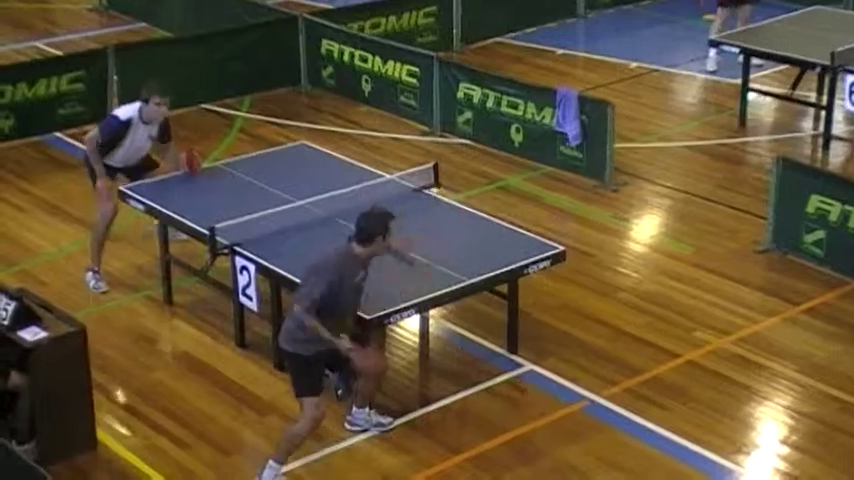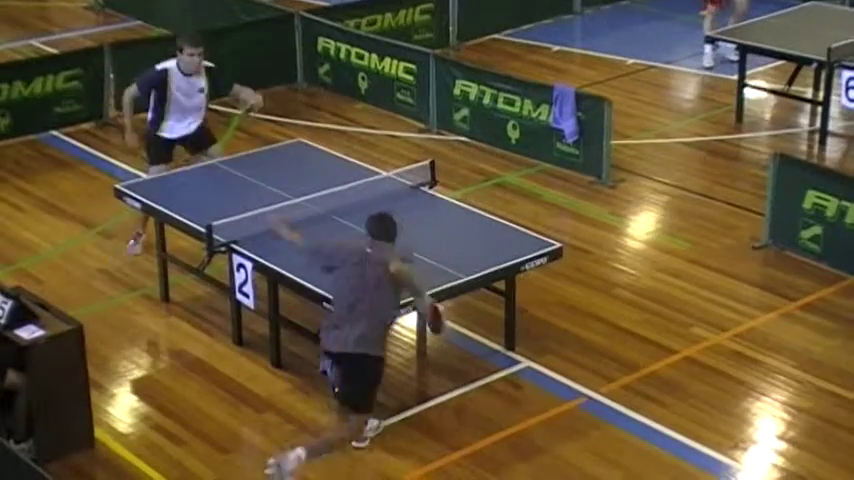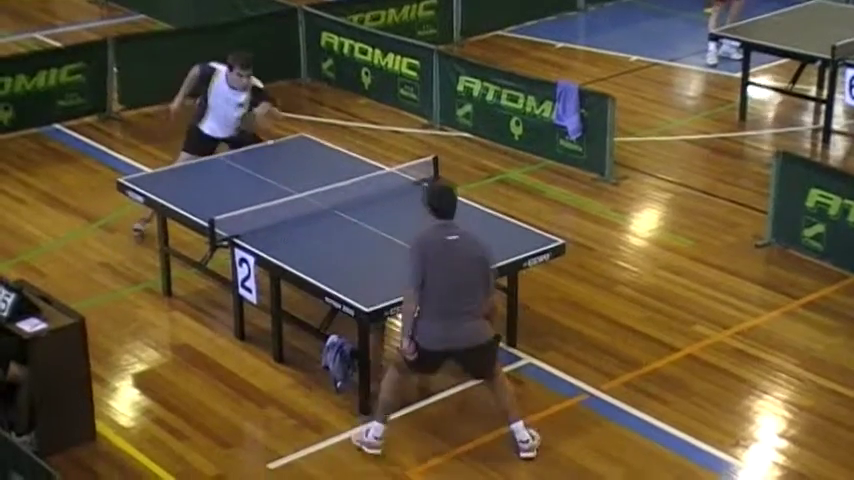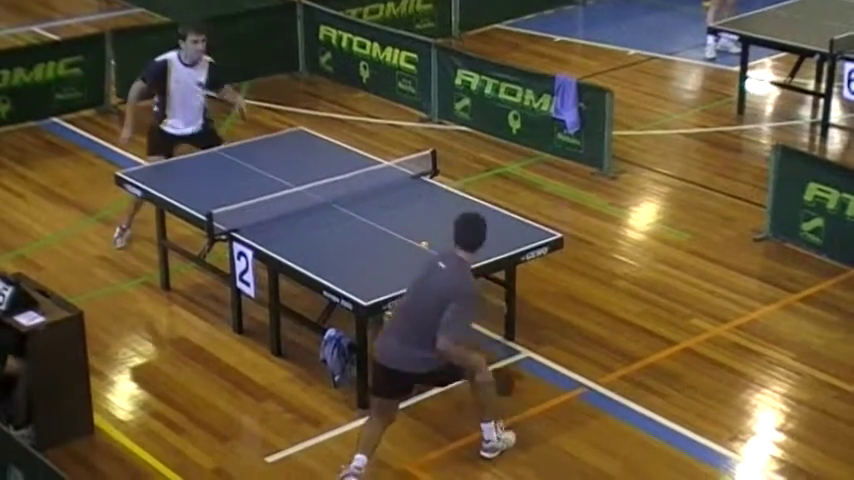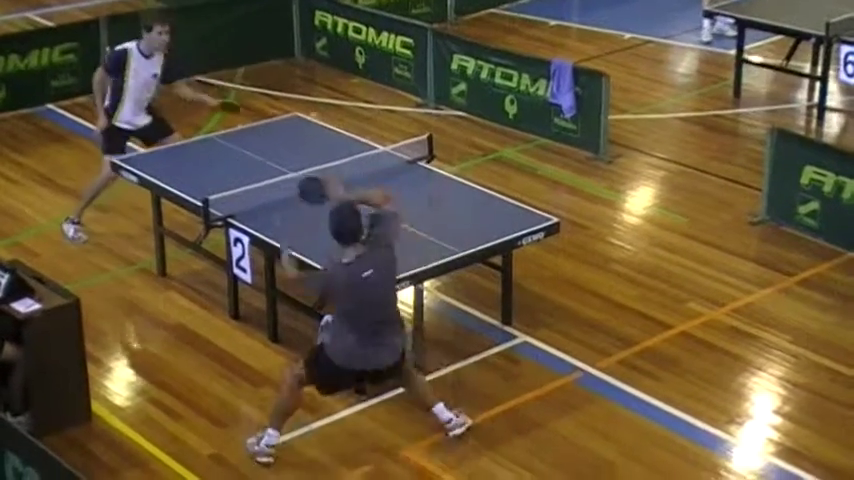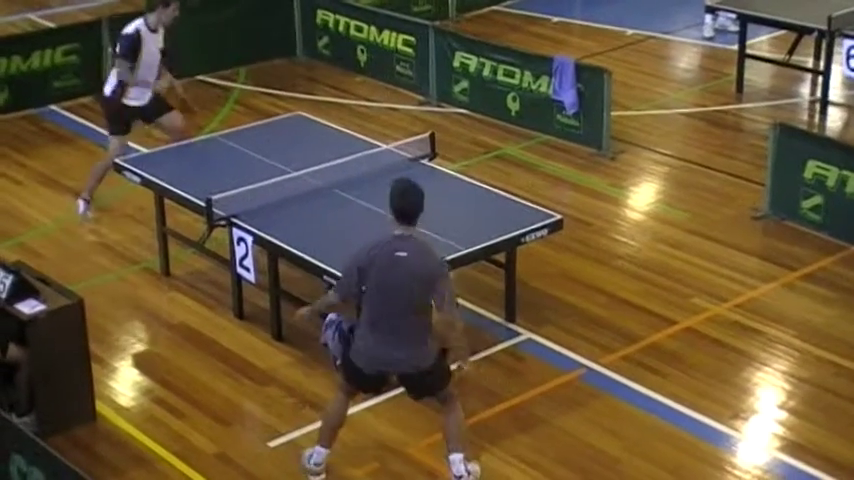
dt=0.5s
person 1, frame 1
left shoulder: (363, 251)
right shoulder: (335, 265)
left elbow: (387, 247)
right elbow: (299, 309)
left wrist: (407, 259)
right wrist: (335, 341)
left hip: (337, 333)
right hip: (303, 343)
left knee: (376, 366)
right knee: (313, 415)
left ankle: (359, 415)
person 1, frame 2
left shoulder: (346, 251)
right shoulder: (394, 255)
left elbow: (308, 247)
right elbow: (396, 269)
left wrist: (285, 231)
right wrist: (421, 295)
left hip: (334, 339)
right hip: (361, 347)
right knee: (352, 426)
left ankle: (363, 426)
person 1, frame 3
left shoulder: (422, 242)
right shoulder: (477, 245)
left elbow: (413, 293)
right elbow: (491, 298)
left wrist: (405, 334)
right wrist: (487, 326)
left hip: (431, 335)
right hip: (474, 334)
left knee: (397, 369)
right knee: (495, 378)
left ankle: (374, 434)
right ankle: (524, 438)
person 1, frame 4
left shoulder: (442, 260)
right shoulder: (465, 289)
right elbow: (445, 345)
right wrist: (476, 362)
left hip: (389, 351)
right hip: (426, 358)
left knee: (380, 415)
right knee: (480, 371)
right ankle: (491, 439)
person 1, frame 5
left shoulder: (333, 275)
right shoulder: (382, 247)
left elbow: (316, 286)
right elbow: (385, 200)
left wrist: (288, 264)
right wrist: (346, 197)
left hip: (344, 355)
right hip: (388, 351)
left knee: (293, 379)
right knee: (407, 372)
left ankle: (267, 443)
right ankle: (451, 419)
person 1, frame 6
left shoulder: (368, 254)
right shoulder: (433, 261)
left elbow: (338, 299)
right elbow: (449, 318)
left wrist: (310, 310)
right wrist: (462, 353)
left hip: (368, 352)
right hip: (418, 356)
left knee: (343, 393)
right knee: (449, 401)
person 2, frame 1
left shoulder: (162, 120)
right shoulder: (123, 119)
left elbow: (166, 149)
right elbow: (90, 141)
left wrist: (179, 162)
right wrist: (100, 176)
left hip: (132, 158)
right hip: (103, 160)
right knee: (109, 208)
right ankle: (93, 270)
person 2, frame 2
left shoulder: (208, 71)
right shoulder: (162, 73)
left elbow: (234, 90)
right elbow: (129, 94)
left wrist: (252, 97)
right wrist: (129, 130)
left hip: (193, 127)
right hip: (162, 132)
right ankle: (138, 234)
person 2, frame 3
left shoulder: (255, 89)
right shoulder: (213, 71)
left elbow: (272, 111)
right elbow: (195, 71)
left wrist: (264, 111)
right wrist: (179, 98)
left hip: (238, 131)
right hip: (204, 128)
right ankle: (148, 218)
person 2, frame 4
left shoulder: (208, 65)
right shoulder: (163, 64)
left elbow: (222, 90)
right elbow: (136, 90)
left wrist: (236, 99)
right wrist: (128, 125)
left hip: (198, 124)
right hip: (166, 126)
right ankle: (126, 225)
person 2, frame 5
left shoulder: (161, 57)
right shoulder: (122, 54)
left elbow: (177, 87)
right elbow: (99, 79)
left wrist: (204, 98)
right wrist: (101, 112)
left hip: (145, 117)
right hip: (116, 122)
right knee: (108, 174)
right ankle: (73, 220)
person 2, frame 6
left shoulder: (159, 31)
right shoulder: (132, 35)
right elbow: (121, 72)
left wrist: (174, 83)
right wrist: (152, 85)
left hip: (146, 96)
right hip: (120, 99)
left knee: (179, 127)
right knee: (115, 155)
right ankle: (85, 197)
